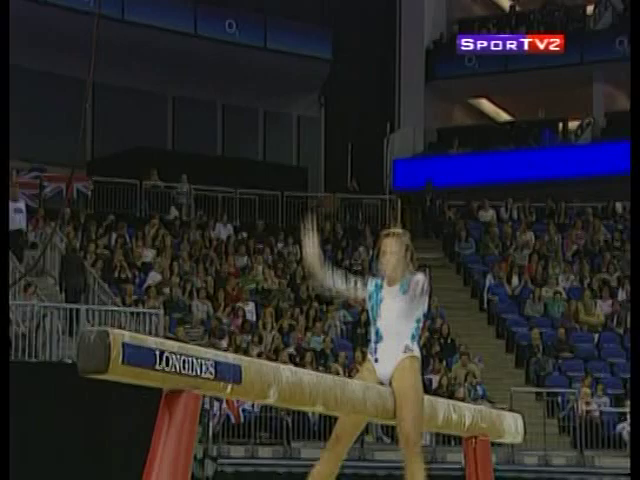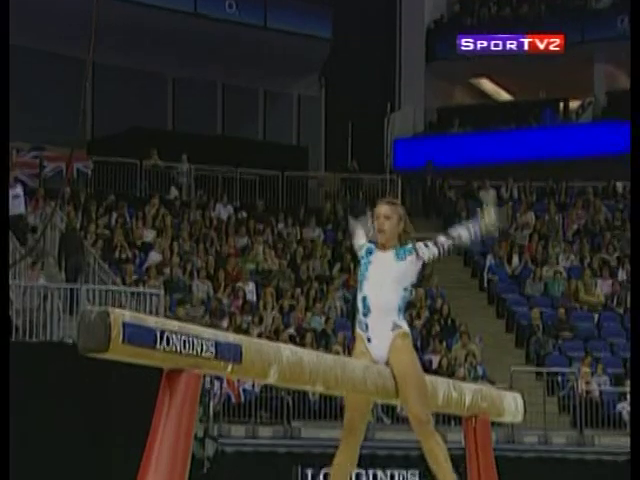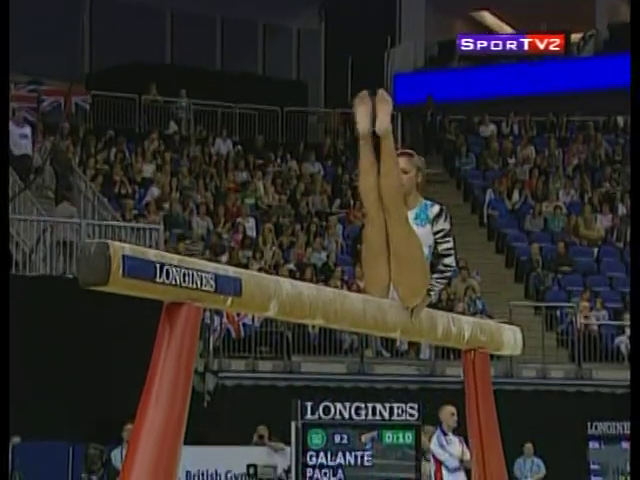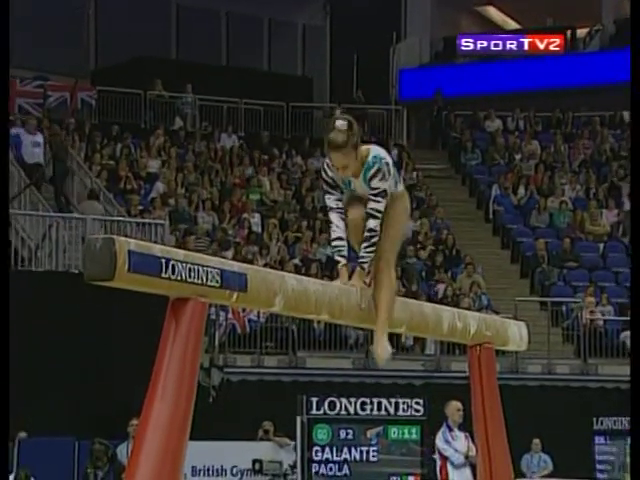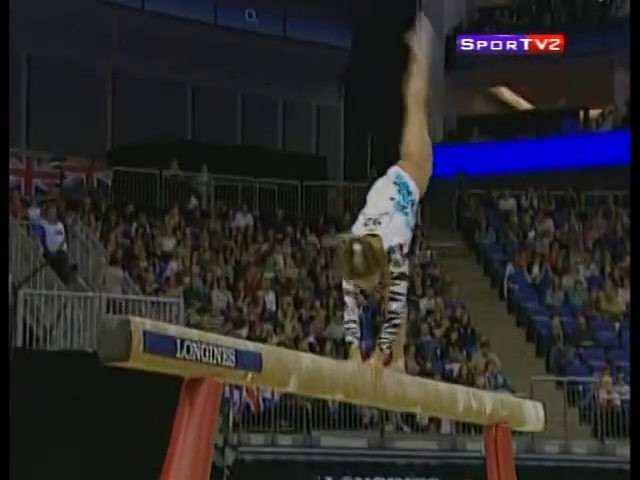
dt=1s
person 1, frame 1
left shoulder: (417, 282)
right shoulder: (372, 286)
left elbow: (416, 286)
right elbow: (340, 283)
left wrist: (397, 269)
right wrist: (315, 262)
left hip: (405, 361)
right hip: (373, 364)
left knee: (410, 442)
right knee: (339, 437)
person 1, frame 2
left shoulder: (412, 252)
right shoulder: (366, 251)
left elbow: (451, 238)
right wrist: (358, 227)
left hip: (396, 339)
right hip: (364, 342)
left knee: (423, 425)
right knee: (352, 431)
person 1, frame 3
left shoulder: (434, 212)
right shoulder: (391, 208)
left elbow: (448, 259)
left wrist: (428, 293)
left hip: (412, 289)
right hip: (380, 288)
left knee: (393, 211)
right knee: (372, 206)
person 1, frame 4
left shoulder: (378, 162)
right shoulder: (330, 169)
left elbow: (375, 221)
right elbow: (336, 219)
left wrist: (360, 273)
right wrist: (343, 270)
left hip: (393, 200)
right hip: (361, 200)
left knee: (384, 260)
right knee: (355, 220)
left ankle: (381, 330)
right ankle: (382, 292)
person 1, frame 5
left shoulder: (394, 249)
right shoulder: (354, 255)
left elbow: (396, 303)
right elbow: (351, 309)
left wrist: (381, 353)
right wrist: (354, 351)
left hip: (406, 183)
right hip: (388, 191)
right ankle: (399, 355)
